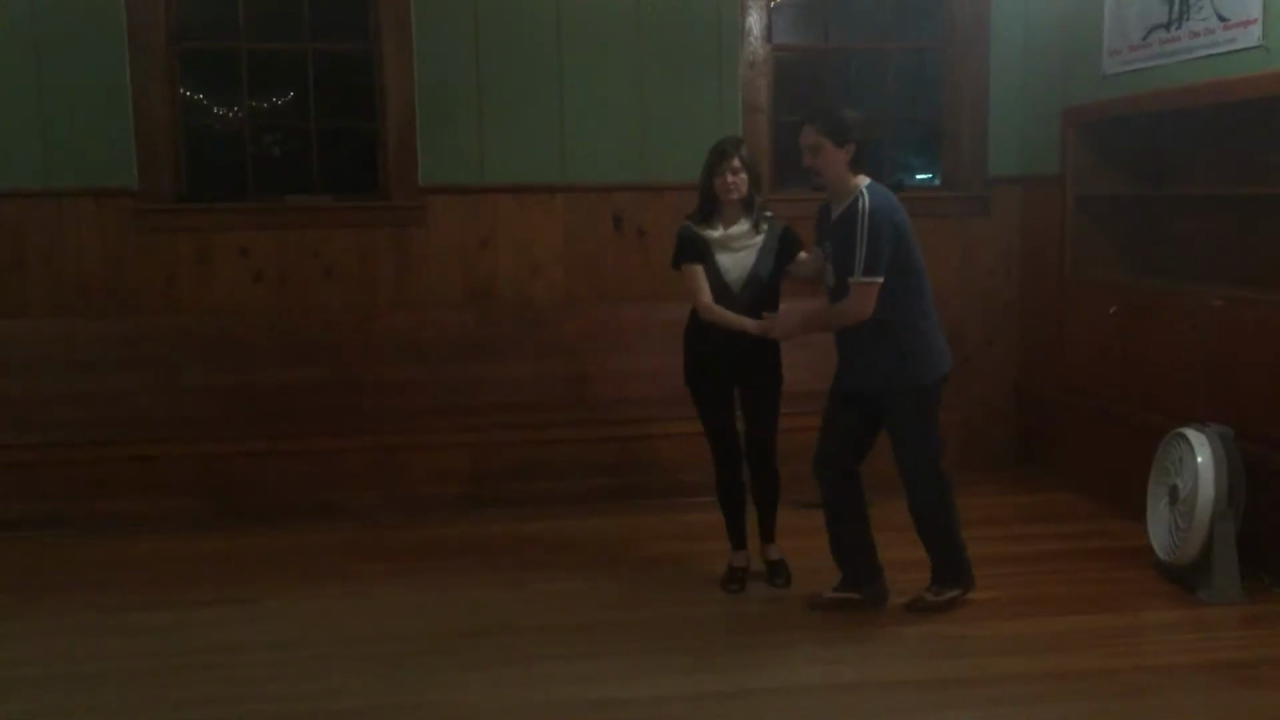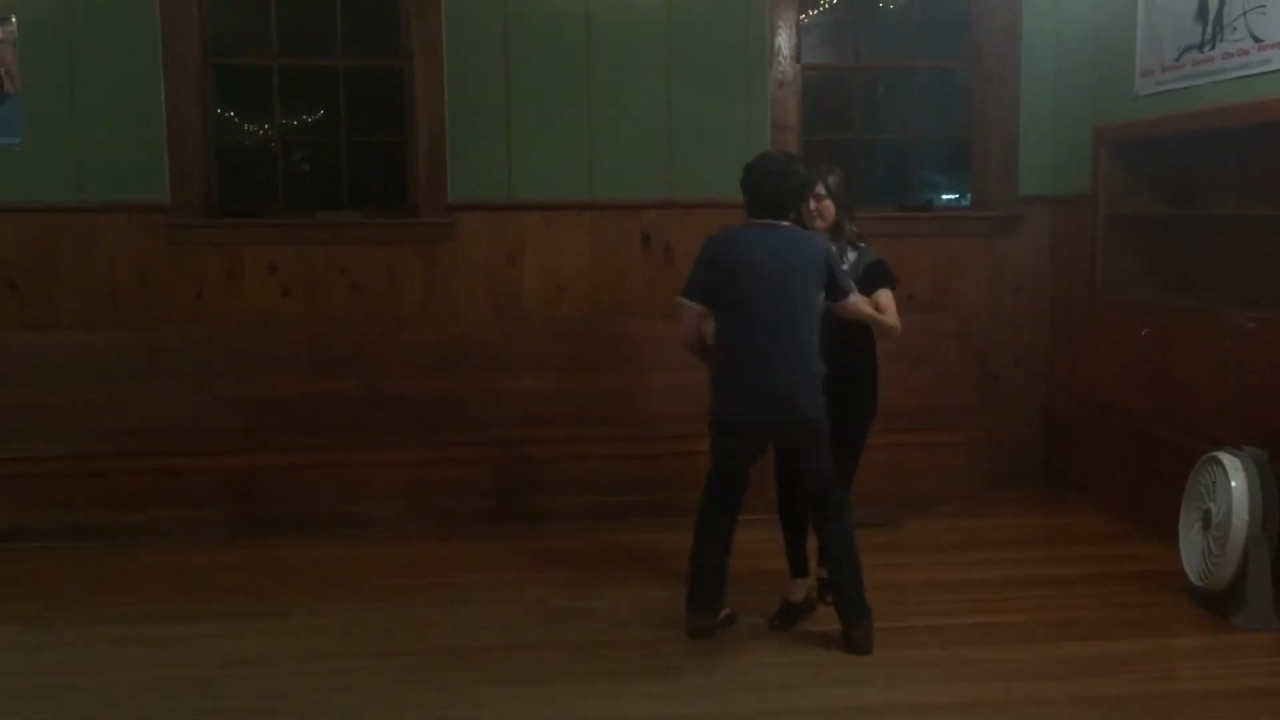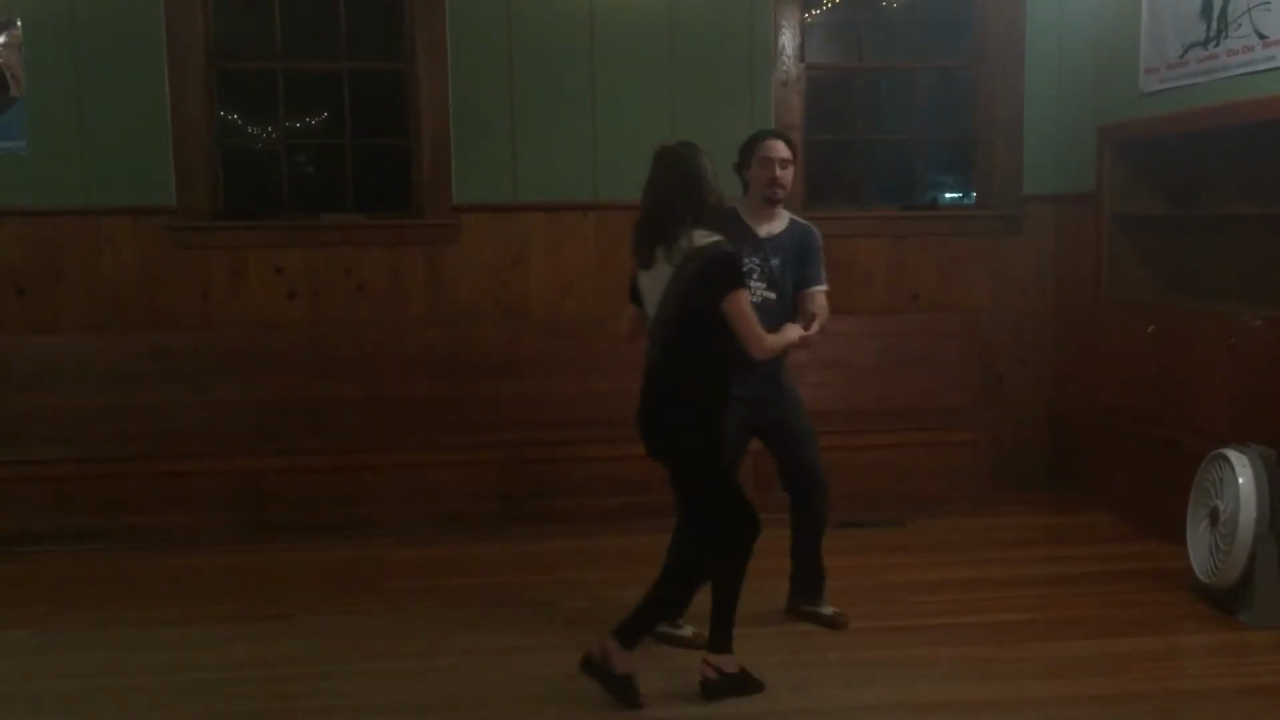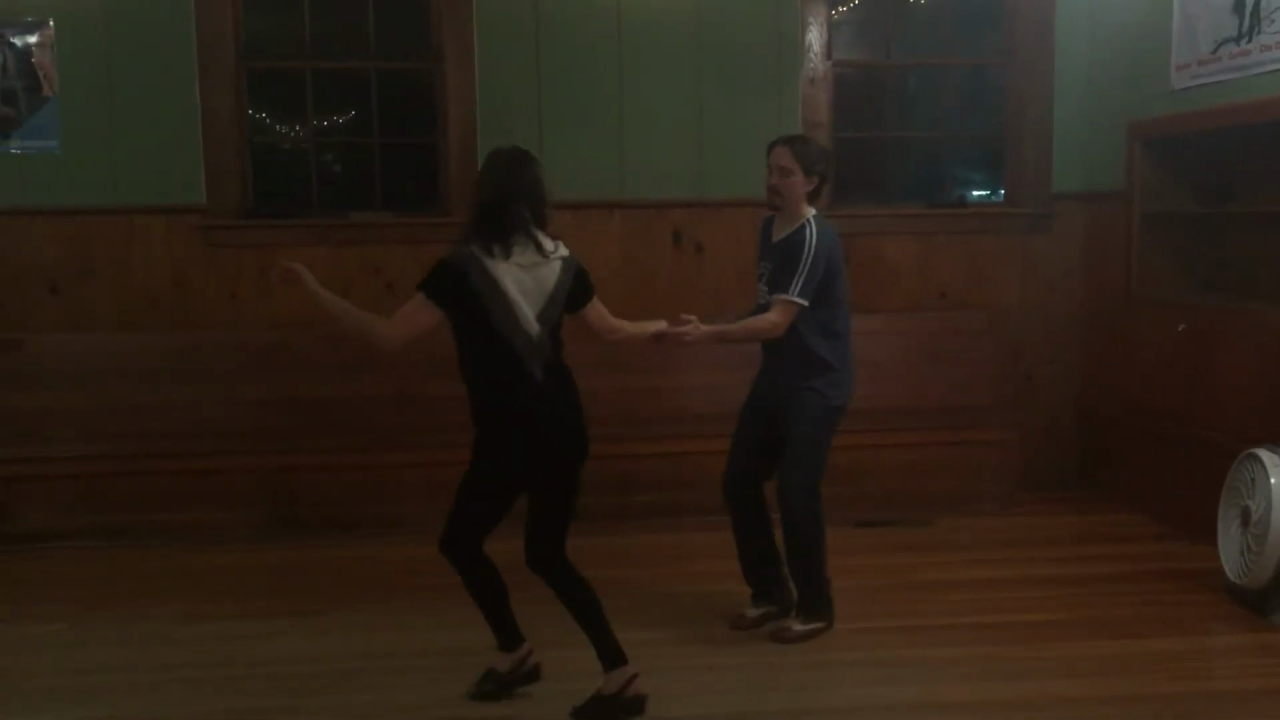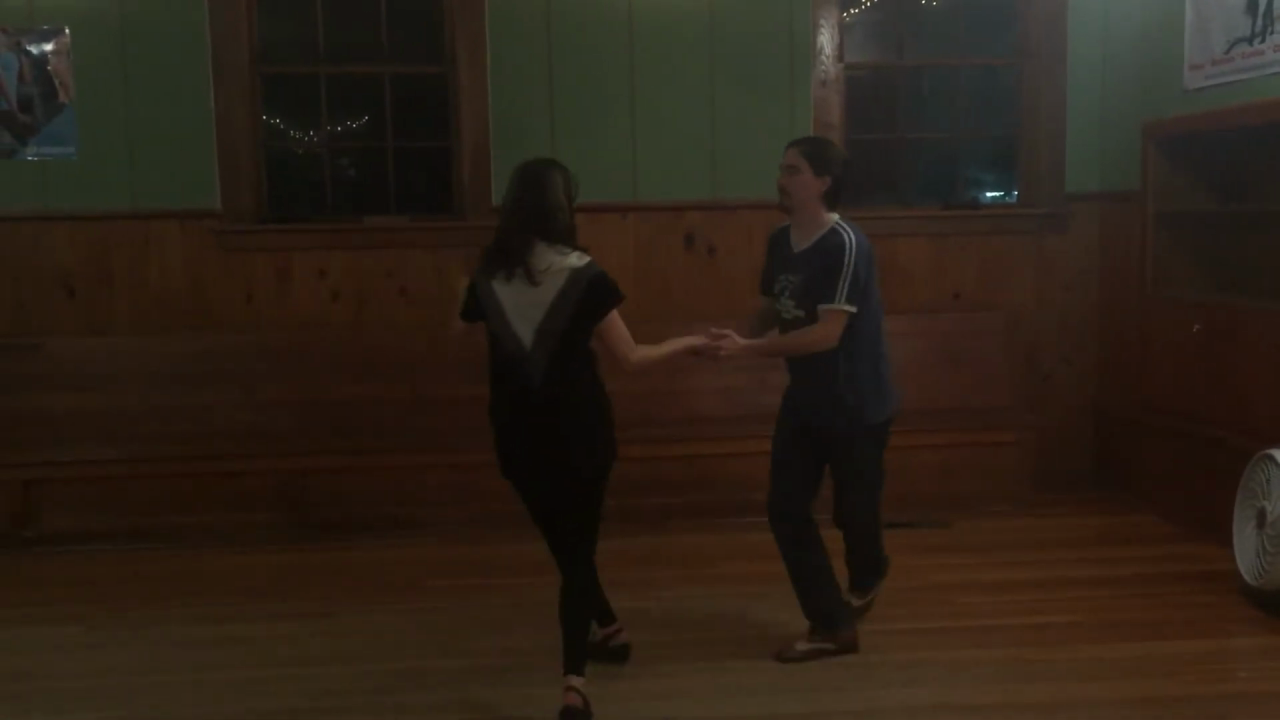
dt=1s
person 1, frame 1
left shoulder: (774, 232)
right shoulder: (693, 235)
left elbow: (813, 271)
right elbow: (704, 305)
right wrist: (753, 325)
left hip: (761, 357)
right hip: (709, 357)
left knee: (762, 450)
right knee: (726, 453)
left ankle: (770, 545)
right ankle: (738, 553)
person 1, frame 2
left shoulder: (865, 262)
left elbow: (893, 325)
left hip: (851, 385)
left knee: (837, 481)
right knee: (789, 478)
left ankle: (828, 567)
right ankle: (799, 586)
person 1, frame 3
left shoulder: (652, 257)
right shoulder: (716, 256)
right elbow: (758, 347)
right wrist: (793, 332)
left hip: (666, 411)
right hip: (691, 417)
left knee: (735, 527)
right knee: (706, 541)
left ankle: (721, 664)
right ankle: (614, 651)
person 1, frame 4
left shoulder: (463, 267)
right shoulder: (561, 263)
left elbow: (390, 335)
right elbow: (608, 329)
left wrist: (317, 290)
right wrist: (655, 328)
left hip: (509, 432)
right hip: (564, 425)
left knee: (460, 542)
right knee: (548, 553)
left ankle: (515, 654)
right ankle: (619, 674)
person 1, frame 5
left shoulder: (490, 275)
right shoulder: (584, 276)
left elbow: (463, 324)
right elbow: (629, 356)
right wrist: (684, 342)
left hip: (516, 432)
right hip: (579, 428)
left knee: (564, 538)
right knee: (576, 544)
left ankle: (604, 629)
person 2, frame 1
left shoulder: (870, 210)
right shoulder: (834, 210)
left elbow: (861, 305)
left wrist: (800, 323)
left hip: (906, 366)
right hip: (862, 368)
left knee: (921, 475)
right knee: (831, 466)
left ankle: (954, 576)
right ankle: (862, 578)
person 2, frame 2
left shoulder: (719, 247)
right shoulder: (817, 249)
left elbow: (691, 332)
right elbow: (852, 307)
right wrist: (874, 305)
left hip: (739, 403)
right hip: (802, 402)
left knee: (720, 497)
right knee: (827, 504)
left ankle: (703, 607)
right ankle: (858, 622)
person 2, frame 3
left shoulder: (803, 237)
left elbow: (816, 301)
left wrist: (816, 324)
left hip: (772, 382)
left knee: (811, 484)
left ankle: (806, 594)
right ankle: (672, 612)
person 2, frame 4
left shoulder: (814, 239)
right shoulder: (770, 229)
left elbow: (777, 322)
left wrist: (708, 334)
left hip: (817, 386)
right hip: (775, 380)
left knee: (796, 492)
right knee: (739, 483)
left ankle: (815, 608)
right ankle: (771, 594)
person 2, frame 5
left shoulder: (846, 246)
right shoulder: (781, 242)
left elbow: (826, 335)
left wrist: (748, 349)
right wrist: (729, 338)
left hip: (857, 403)
right hip: (804, 399)
left knee: (855, 509)
right knee: (785, 509)
left ankle: (866, 578)
right ankle: (830, 626)
